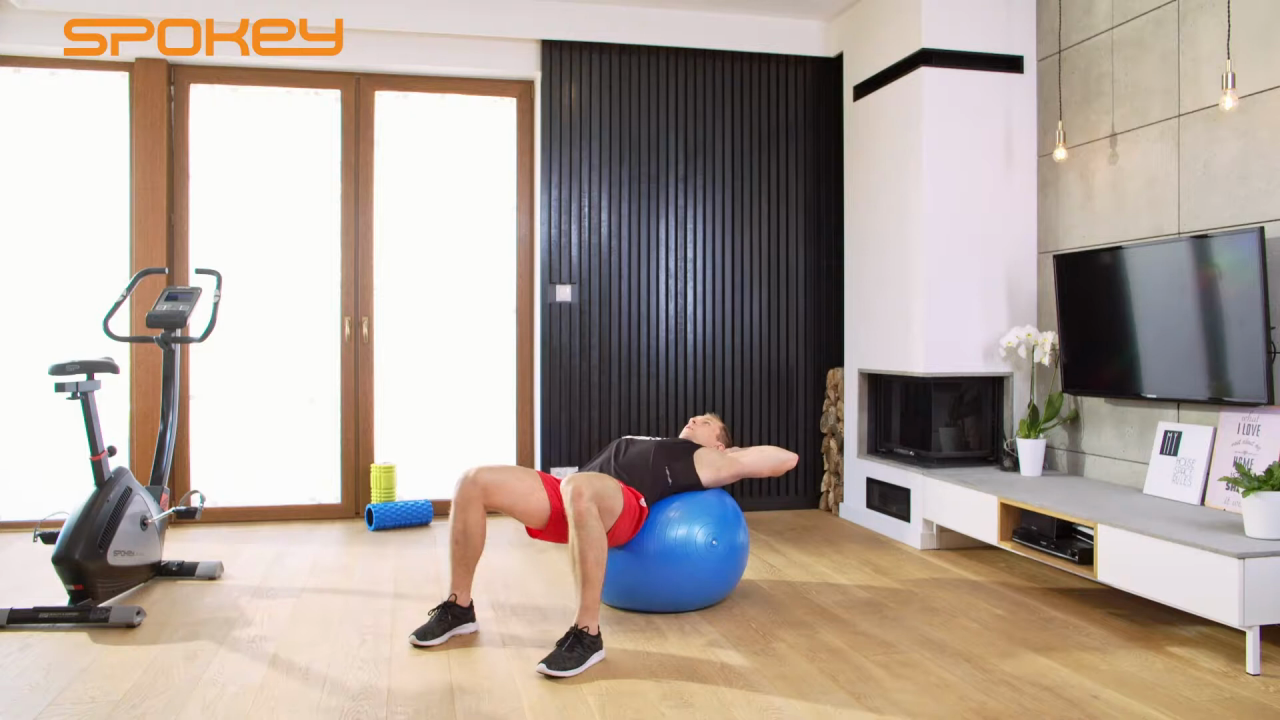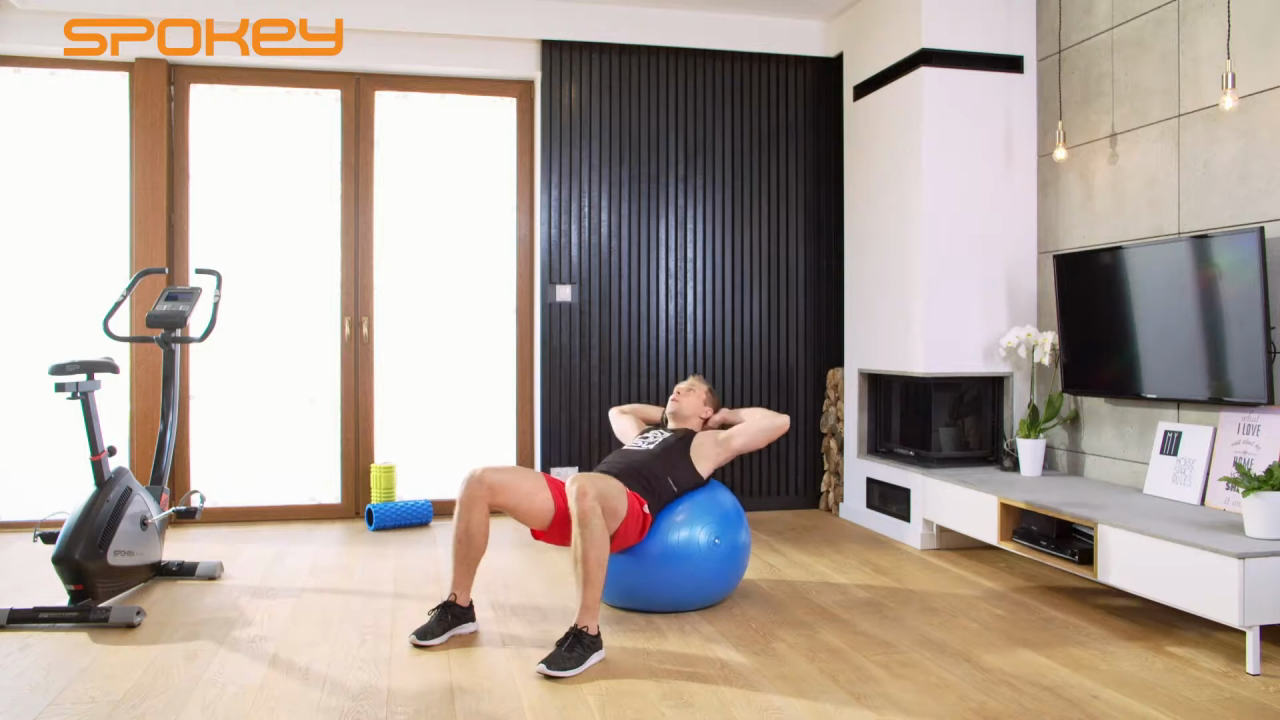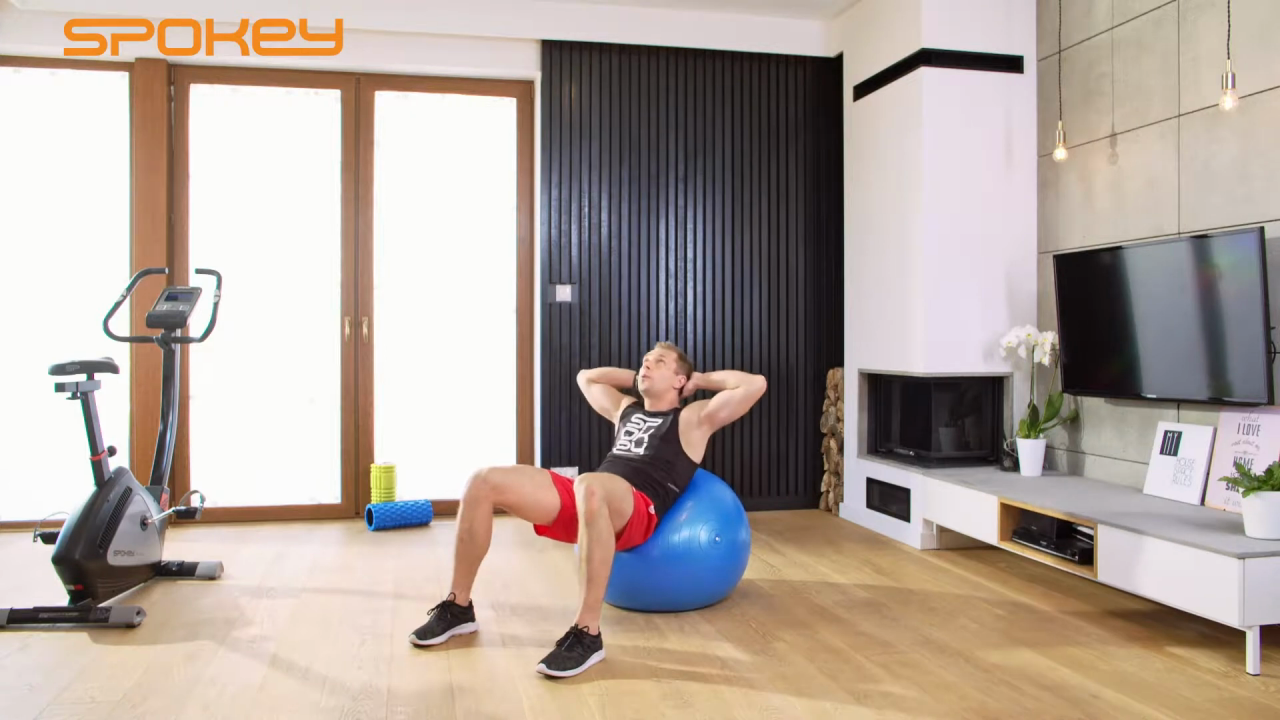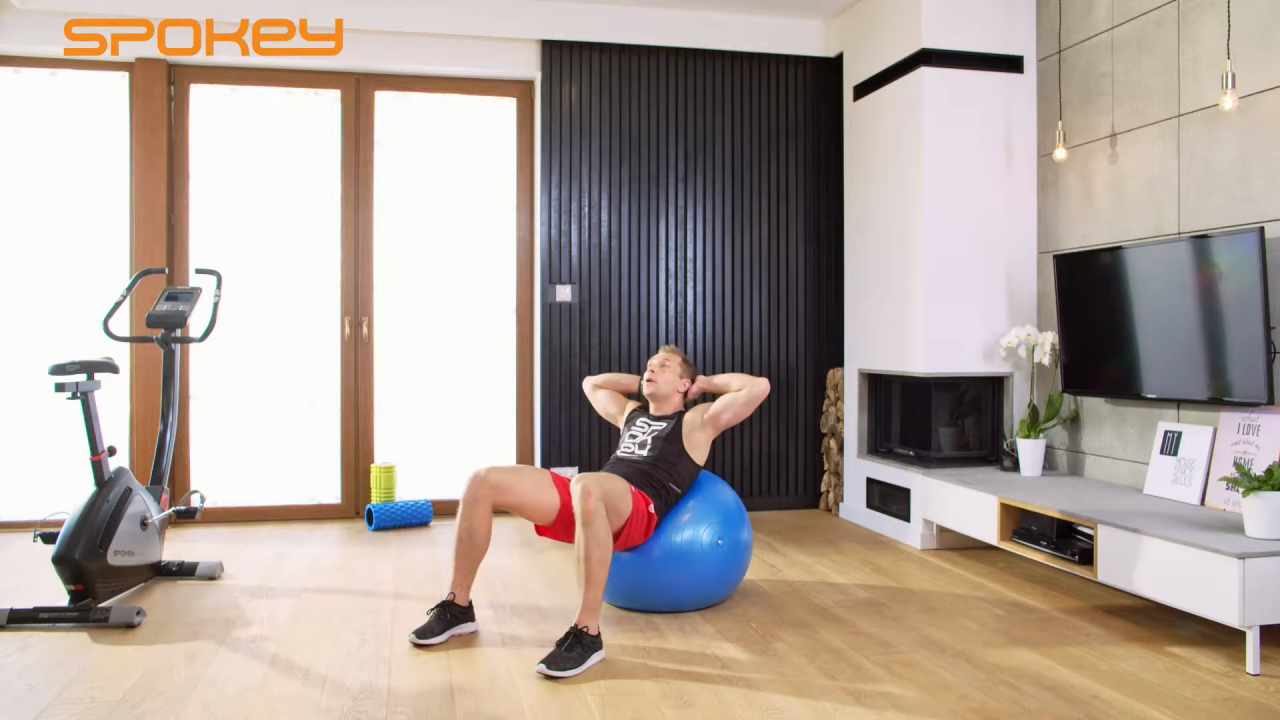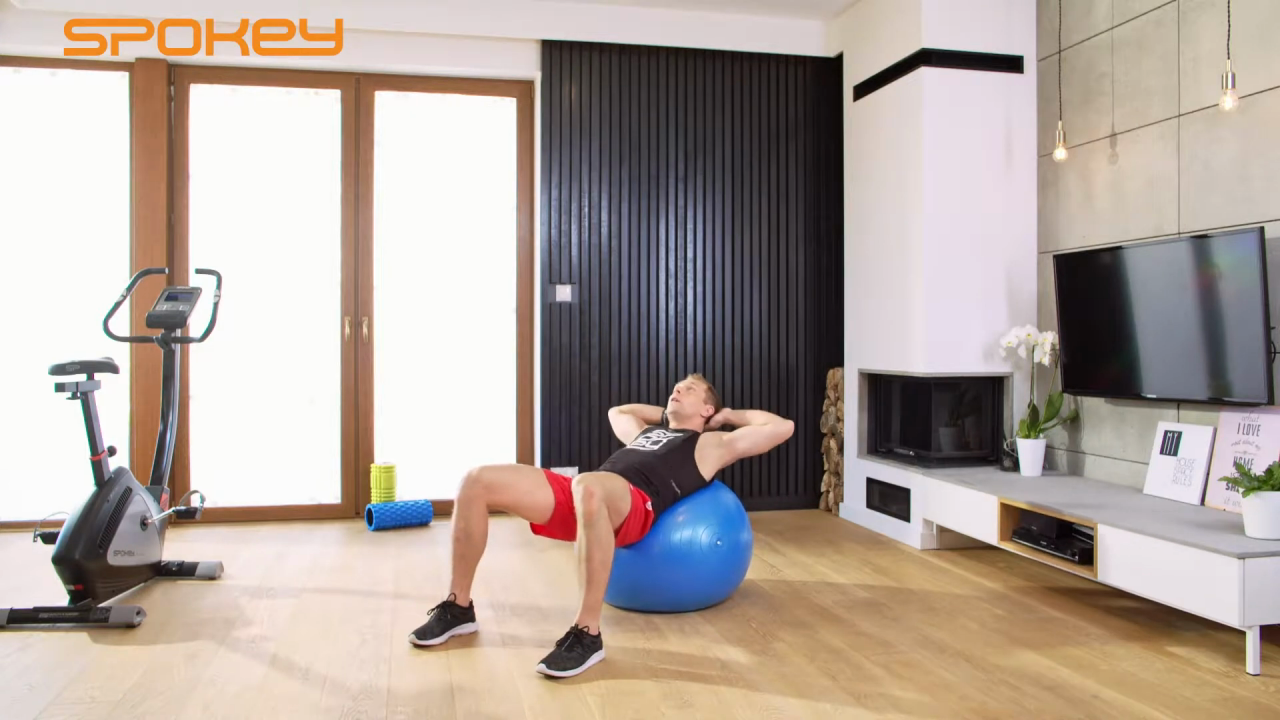
dt=0.4s
person 1, frame 1
left shoulder: (709, 460)
right shoulder: (664, 447)
left elbow: (787, 459)
right elbow: (629, 450)
left wrist: (734, 447)
left hip: (623, 501)
right hip: (574, 493)
left knee: (578, 490)
right knee: (474, 483)
left ankle: (587, 634)
right ankle: (459, 606)
person 1, frame 2
left shoulder: (706, 444)
right shoulder: (646, 434)
left elbow: (779, 422)
right elbow: (617, 412)
left wrist: (727, 415)
right wrist: (665, 415)
left hip: (628, 508)
right hip: (577, 497)
left knee: (582, 489)
right knee: (479, 482)
left ankle: (587, 633)
right ankle: (459, 607)
person 1, frame 3
left shoulder: (692, 419)
right shoulder: (627, 410)
left elbow: (755, 385)
right elbow: (587, 378)
left wrist: (702, 380)
right wrist: (636, 379)
left hip: (636, 510)
right hip: (587, 498)
left knee: (590, 488)
right knee: (484, 482)
left ankle: (587, 634)
right ankle: (458, 607)
person 1, frame 4
left shoulder: (696, 422)
right shoulder: (632, 414)
left elbow: (758, 387)
right elbow: (592, 383)
left wrist: (706, 383)
right wrist: (641, 383)
left hip: (638, 510)
right hip: (588, 498)
left knee: (588, 487)
right knee: (483, 481)
left ankle: (587, 634)
right ankle: (458, 606)
person 1, frame 5
left shoulder: (711, 444)
right shoulder: (648, 431)
left elbow: (783, 427)
right elbow: (617, 411)
left wrist: (728, 415)
right wrist: (665, 412)
left hip: (634, 505)
right hip: (579, 495)
left knee: (589, 489)
right knee: (478, 481)
left ankle: (588, 633)
right ankle: (459, 606)
